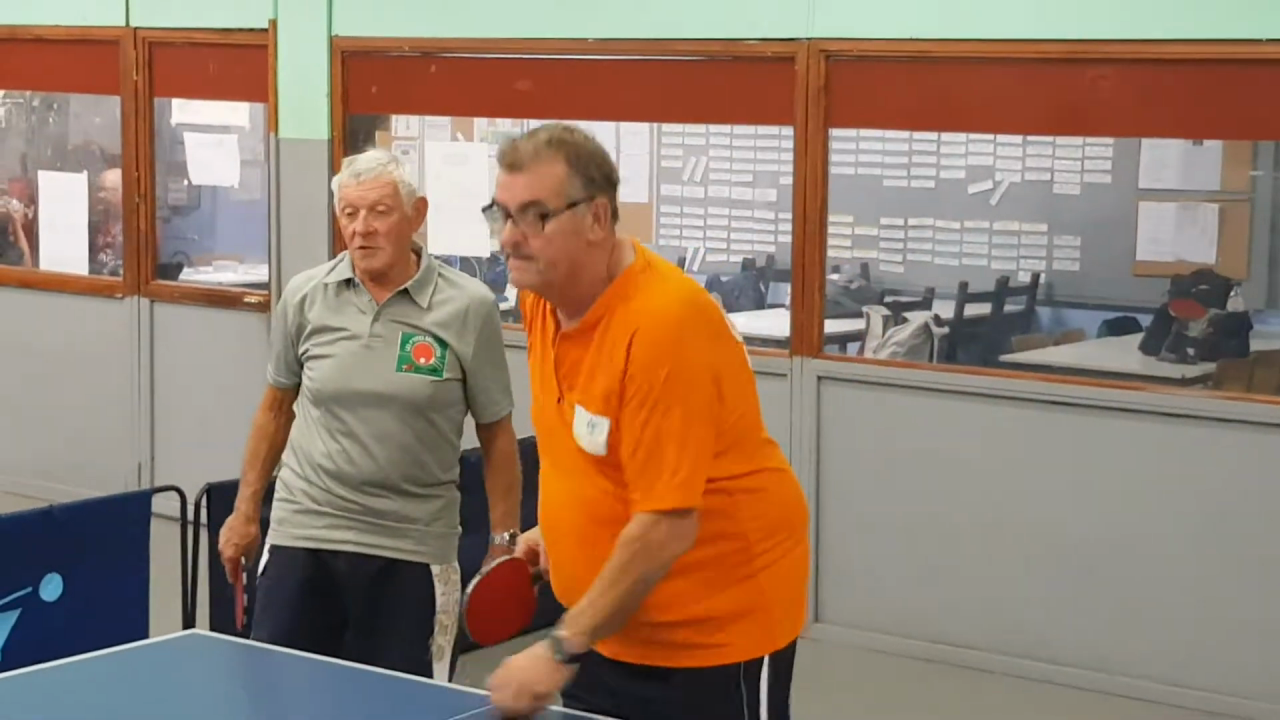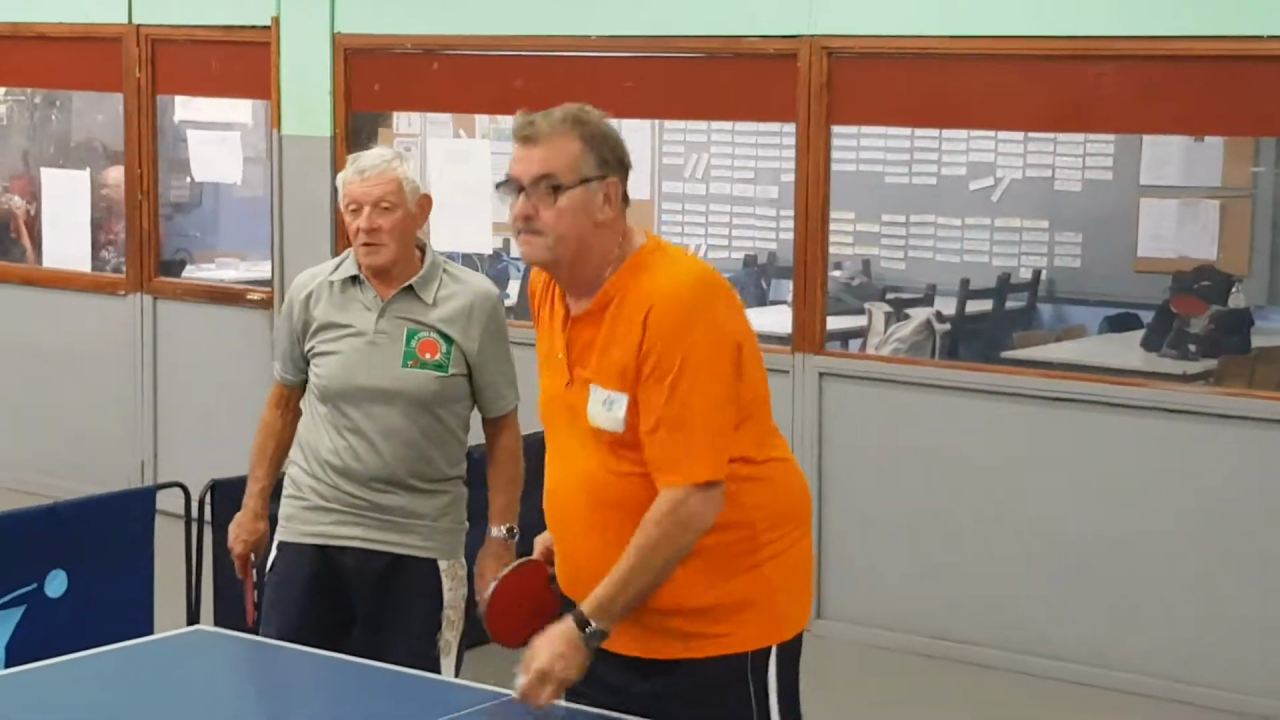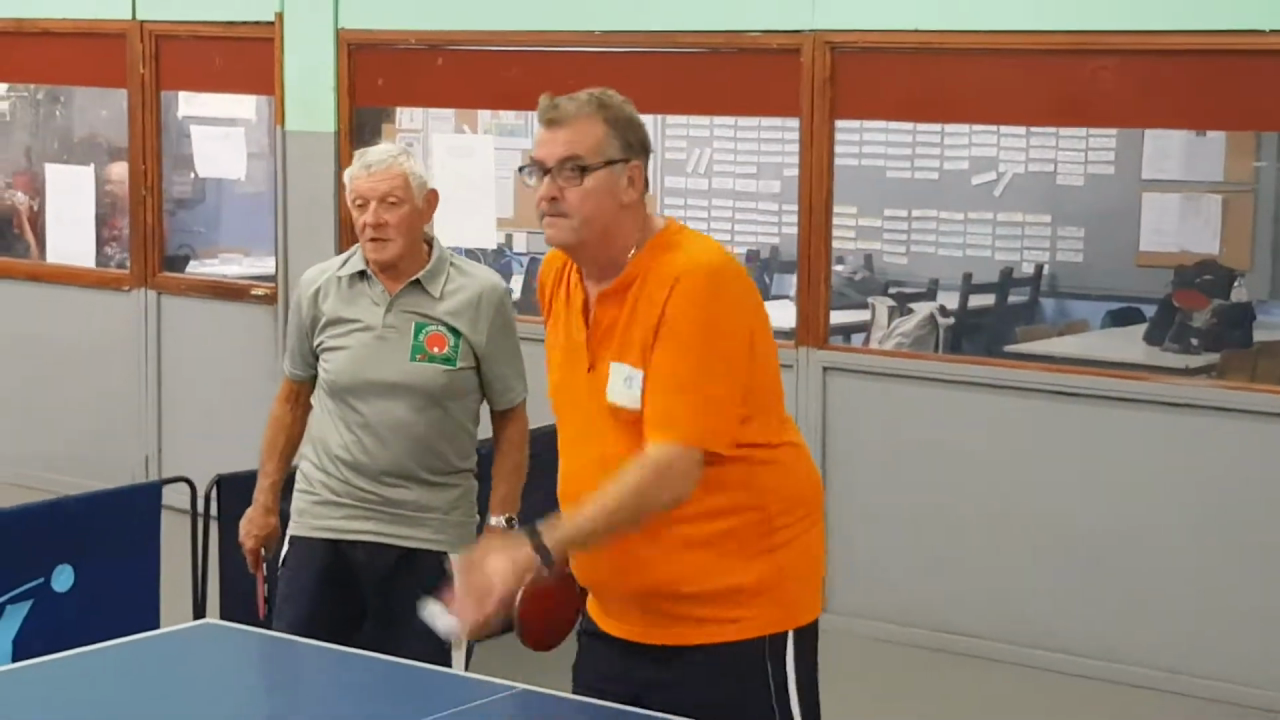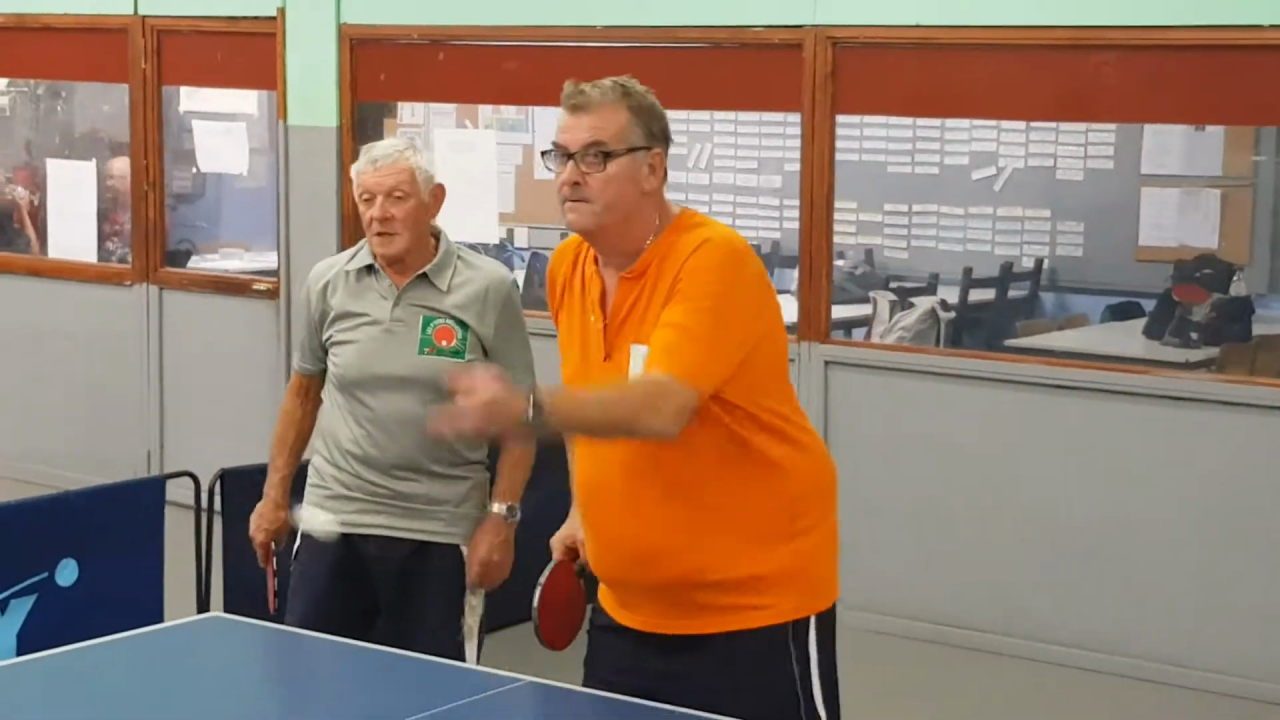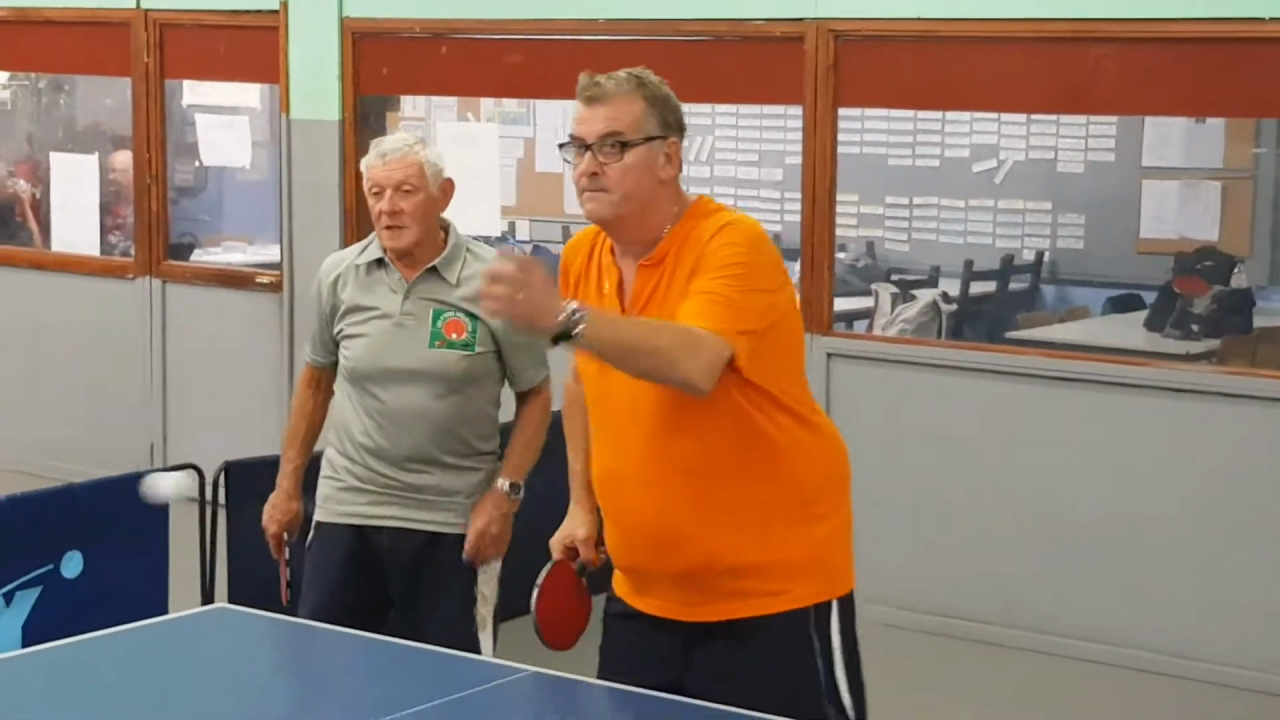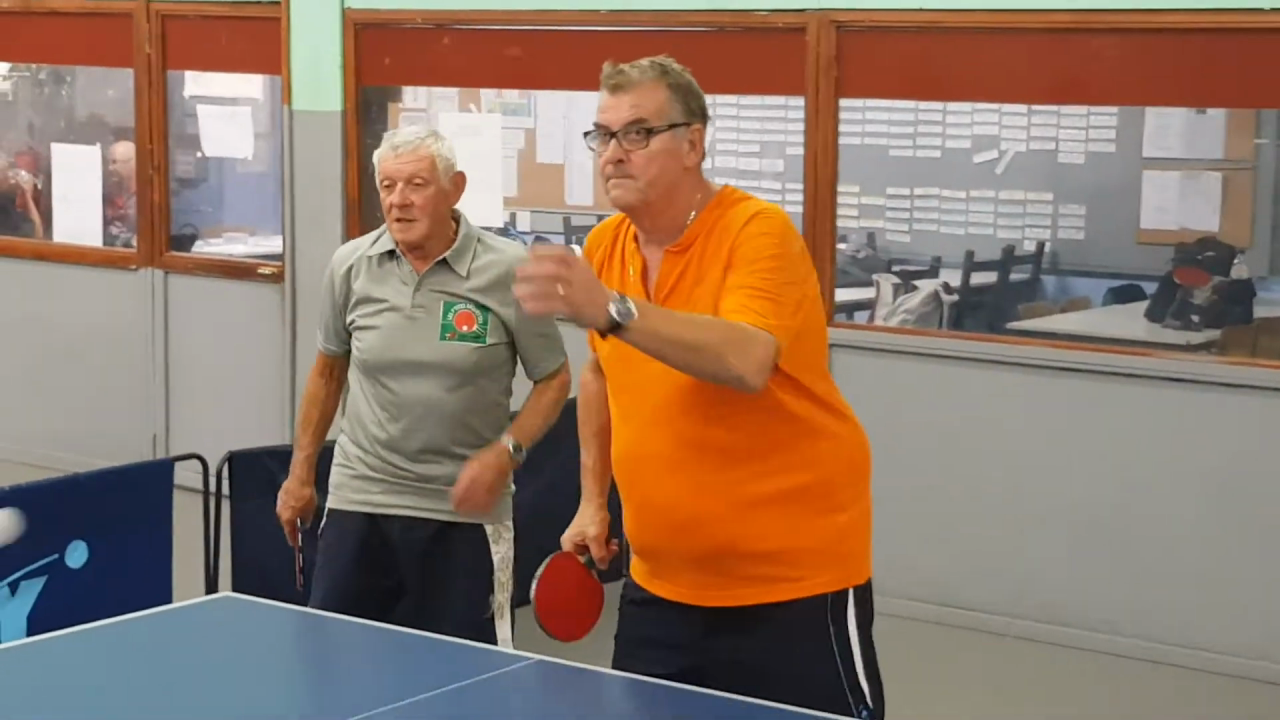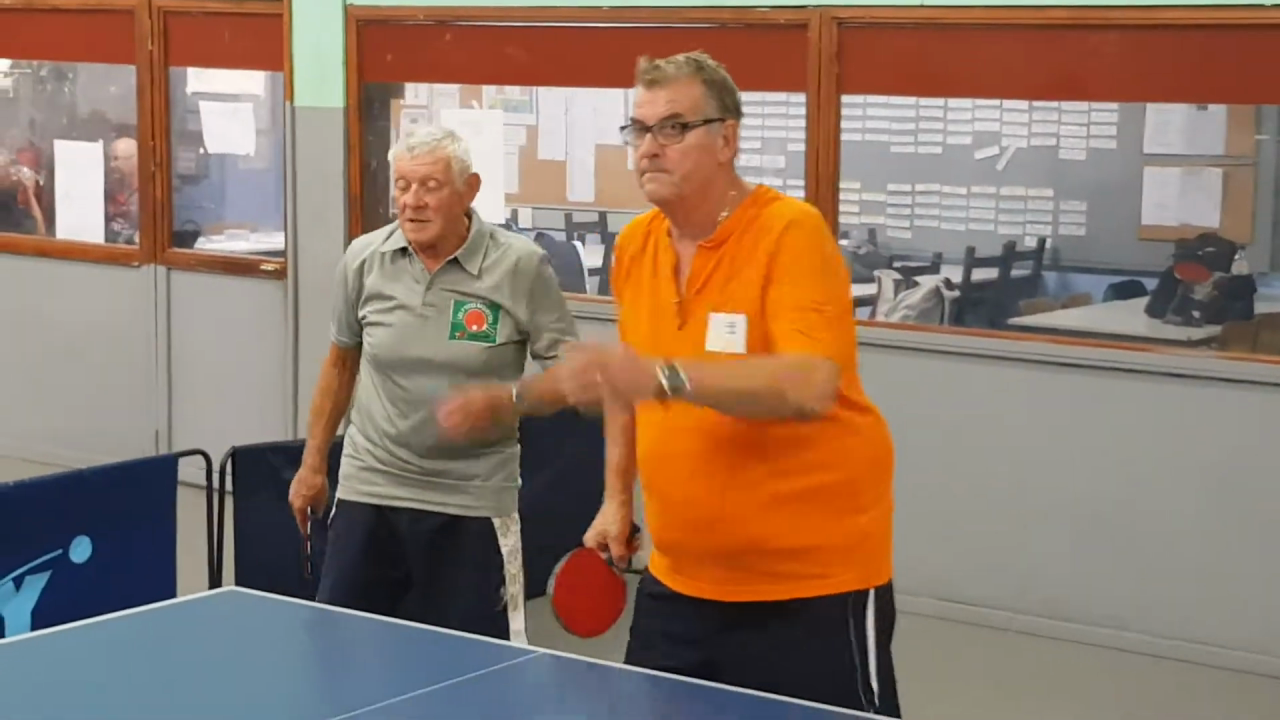
dt=0.1s
person 1, frame 1
left shoulder: (664, 323)
right shoulder: (540, 300)
left elbow: (669, 523)
left wrist: (561, 652)
right wrist: (557, 525)
left hip: (716, 636)
right hip: (607, 629)
person 1, frame 2
left shoulder: (677, 300)
right shoulder: (547, 286)
left elbow: (692, 500)
left wrist: (581, 626)
right wrist: (570, 522)
left hip: (723, 630)
right hip: (617, 619)
person 1, frame 3
left shoulder: (698, 280)
right shoulder: (557, 275)
left elbow: (673, 465)
left wrist: (534, 549)
right wrist: (571, 520)
left hip: (736, 617)
right hip: (616, 616)
person 1, frame 4
left shoulder: (711, 259)
right shoulder: (567, 266)
left elbow: (661, 407)
left wrist: (527, 407)
right wrist: (586, 510)
left hip: (753, 606)
person 1, frame 5
left shoulder: (730, 245)
right shoulder: (580, 258)
left elbow: (692, 364)
left wrist: (562, 316)
right wrist: (583, 504)
left hip: (772, 596)
person 1, frame 6
left shoulder: (758, 233)
right shoulder: (604, 247)
left elbow: (744, 361)
left wrist: (610, 309)
right wrist: (592, 499)
left hip: (794, 584)
right hip: (662, 584)
person 1, frame 7
left shoulder: (790, 234)
right shoulder: (635, 244)
left elbow: (810, 385)
left wrist: (663, 377)
right wrist: (616, 499)
left hip: (809, 586)
right hip: (680, 581)
person 2, frame 1
left shoulder: (468, 307)
right shoulder: (304, 296)
left elbow: (496, 433)
right elbow: (277, 406)
left wrist: (503, 541)
right wrist: (246, 509)
left hip: (411, 551)
right hip: (302, 538)
person 2, frame 2
left shoulder: (473, 301)
right shoulder: (309, 293)
left elbow: (502, 428)
right elbow: (284, 403)
left wrist: (501, 535)
right wrist: (254, 506)
left hip: (418, 547)
right hip: (311, 535)
person 2, frame 3
left shoulder: (480, 295)
right shoulder: (318, 289)
left elbow: (511, 419)
right elbow: (294, 398)
left wrist: (500, 526)
right wrist: (265, 500)
left hip: (429, 539)
right hip: (322, 530)
person 2, frame 4
left shoulder: (488, 288)
right shoulder: (327, 283)
left wrist: (501, 515)
right wrist: (275, 495)
left hip: (439, 533)
right hip: (334, 524)
person 2, frame 5
right shoulder: (339, 276)
left elbow: (536, 395)
left wrist: (504, 493)
right wrist: (287, 486)
left hip: (449, 523)
right hip: (347, 515)
person 2, frame 6
left shoulder: (509, 270)
right shoulder: (350, 265)
left elbow: (554, 379)
left wrist: (506, 452)
right wrist: (301, 472)
left hip: (463, 512)
right hip: (358, 503)
person 2, frame 7
left shoulder: (521, 265)
right shoulder: (364, 259)
left elbow: (567, 376)
left wrist: (506, 399)
right wrist: (313, 463)
left hip: (472, 505)
right hip: (369, 494)
